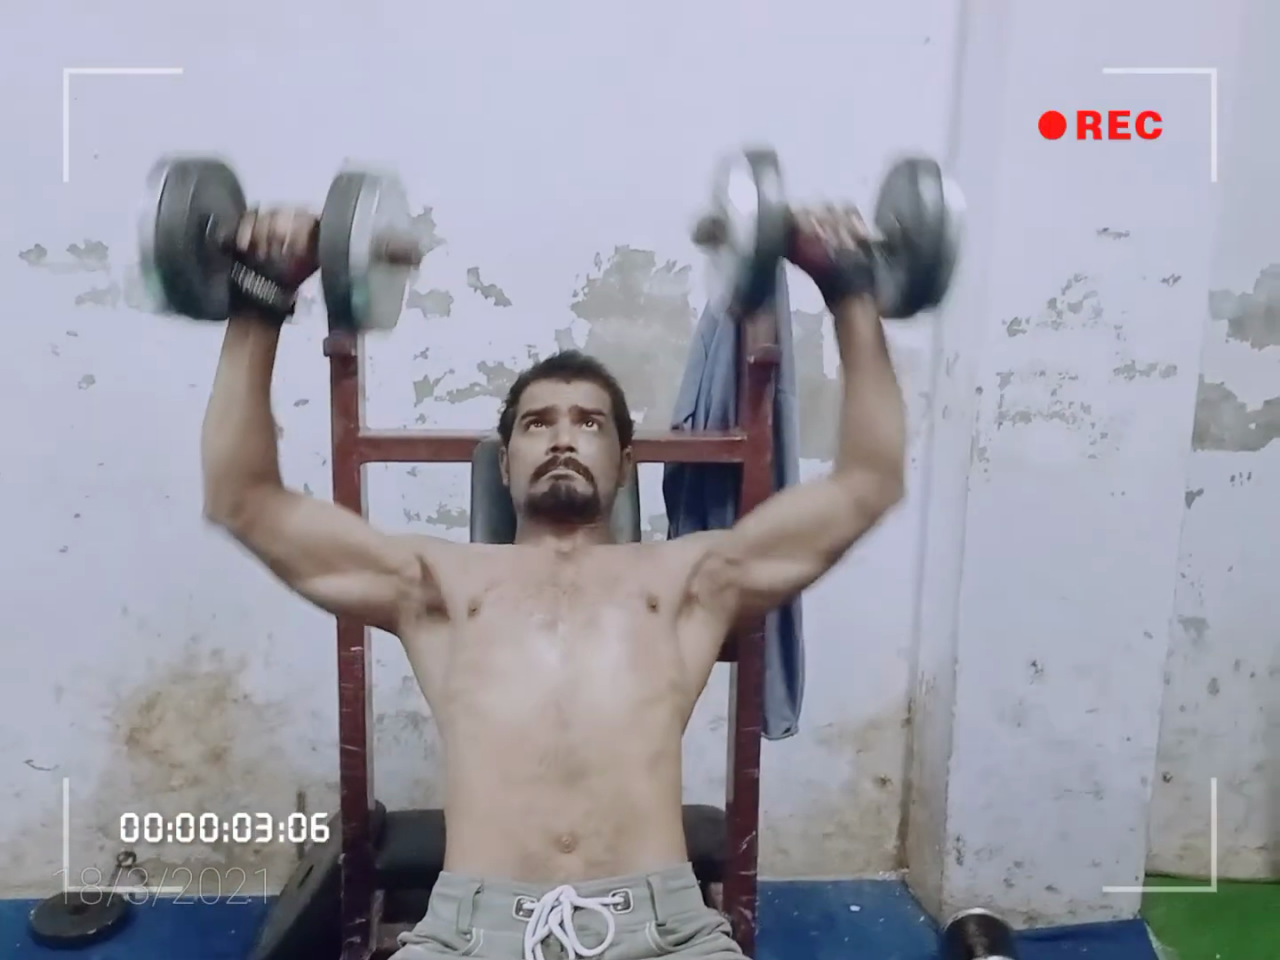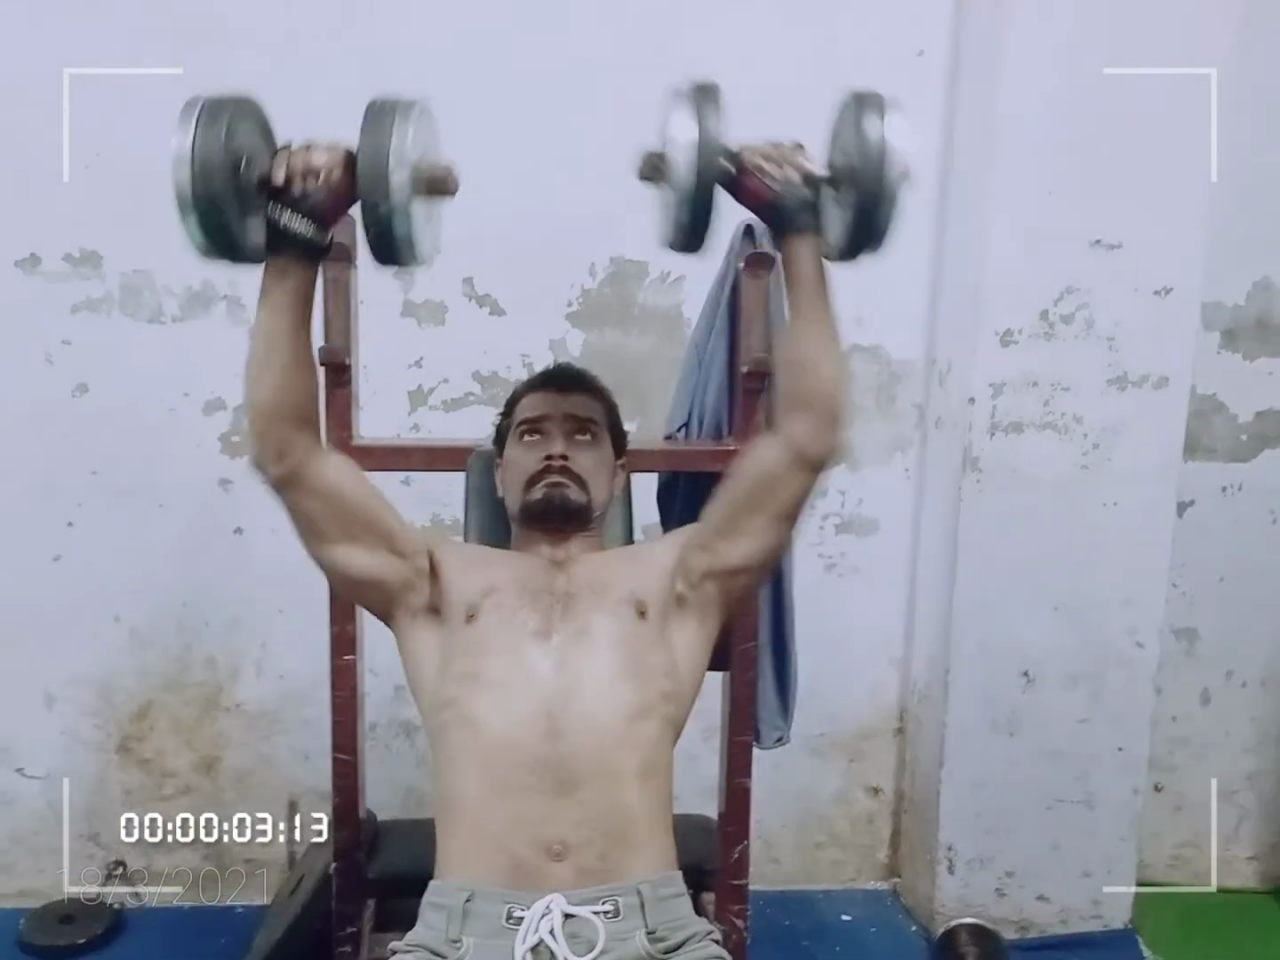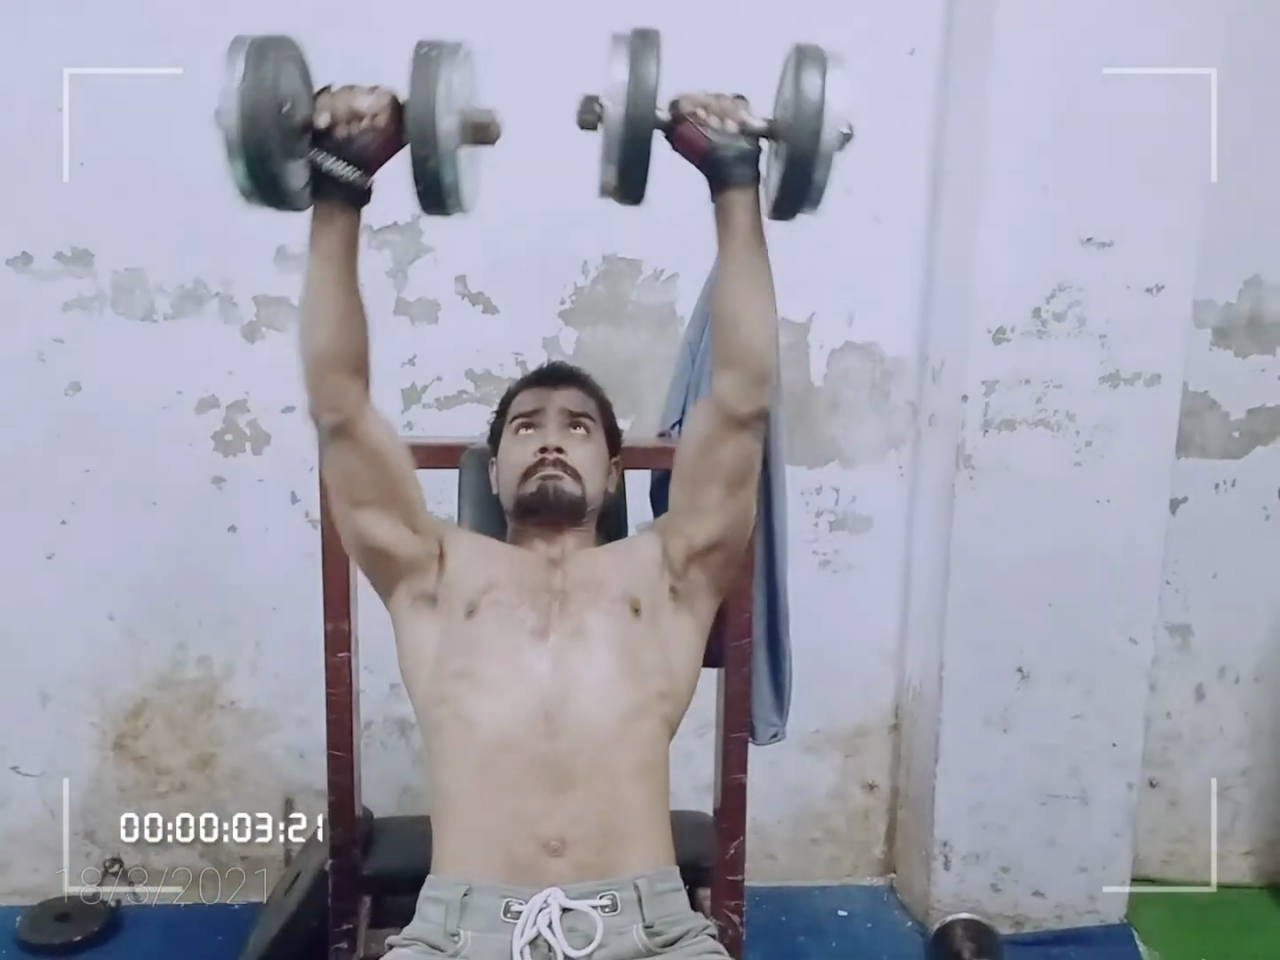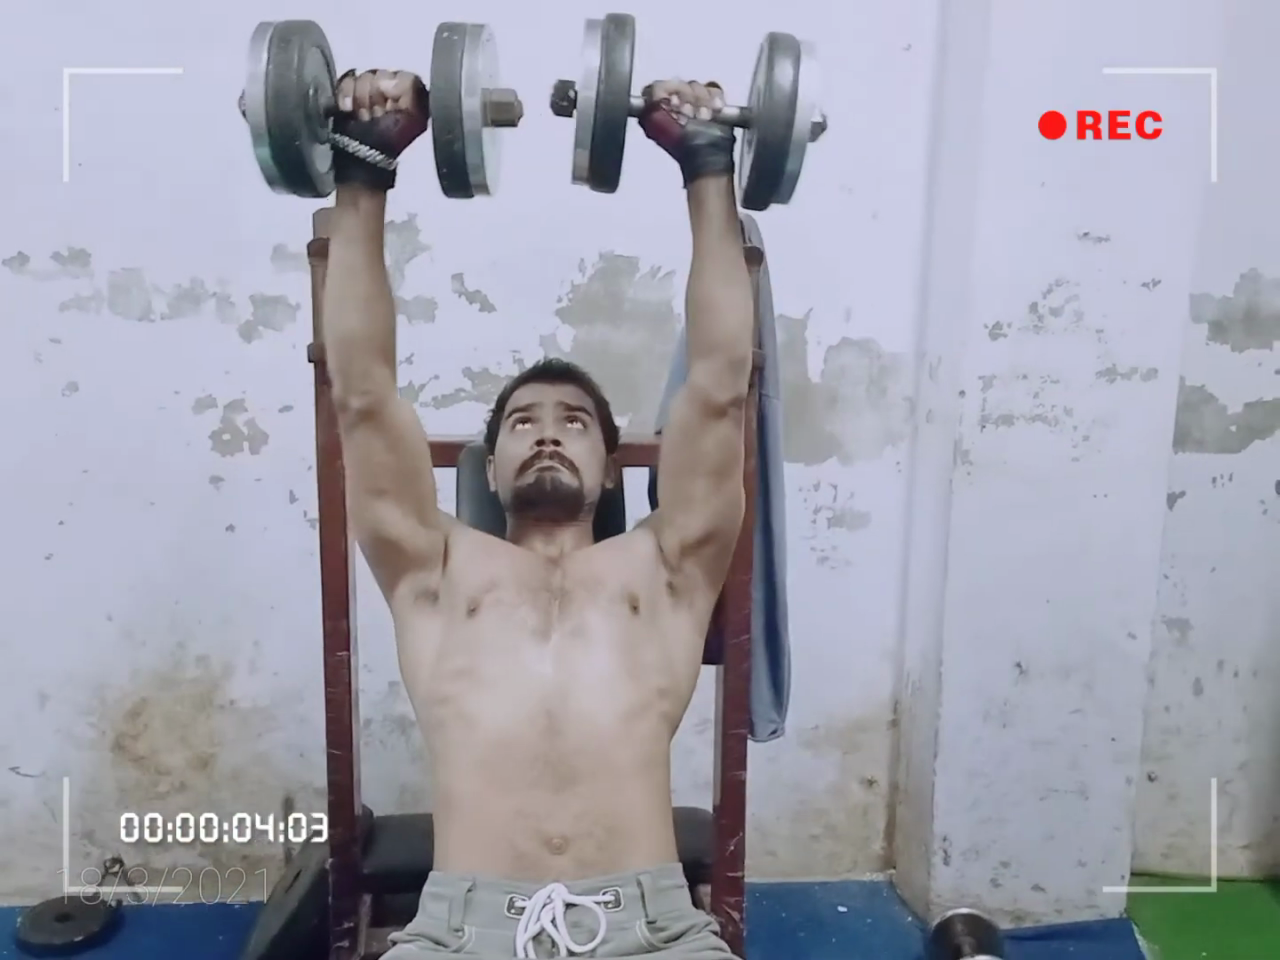
dt=0.3s
person 1, frame 1
left shoulder: (686, 578)
right shoulder: (438, 580)
left elbow: (869, 485)
right elbow: (241, 501)
left wrist: (850, 293)
right wrist: (259, 301)
person 1, frame 2
left shoulder: (672, 581)
right shoulder: (437, 583)
left elbow: (805, 436)
right elbow: (287, 449)
left wrist: (795, 231)
right wrist: (295, 240)
person 1, frame 3
left shoulder: (664, 574)
right shoulder: (437, 574)
left elbow: (740, 399)
right elbow: (339, 402)
left wrist: (735, 185)
right wrist: (338, 187)
person 1, frame 4
left shoulder: (662, 570)
right shoulder: (438, 571)
left elbow: (717, 385)
right elbow: (364, 390)
left wrist: (707, 170)
right wrist: (362, 172)
